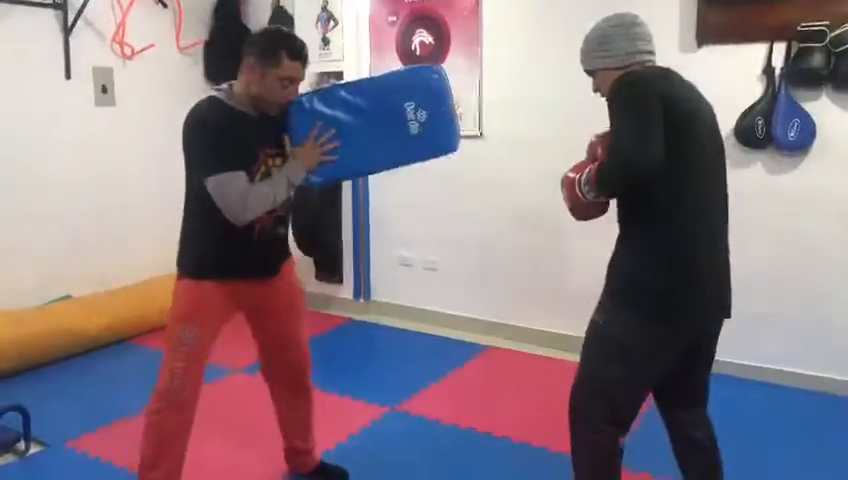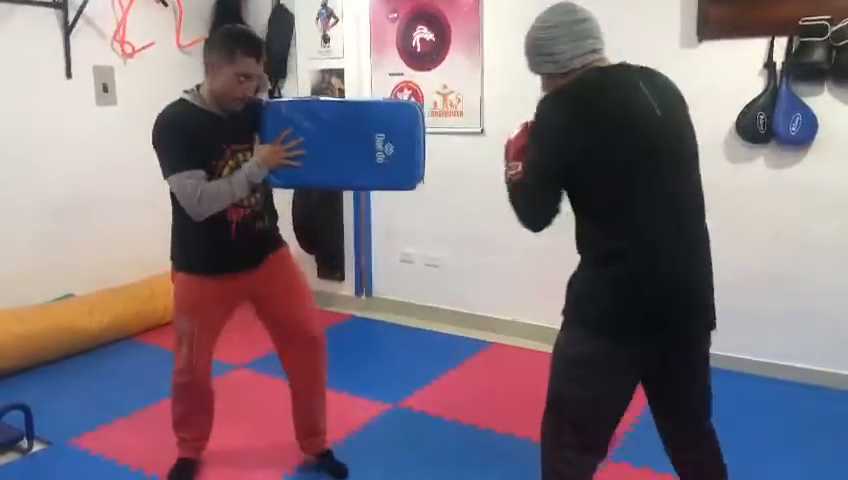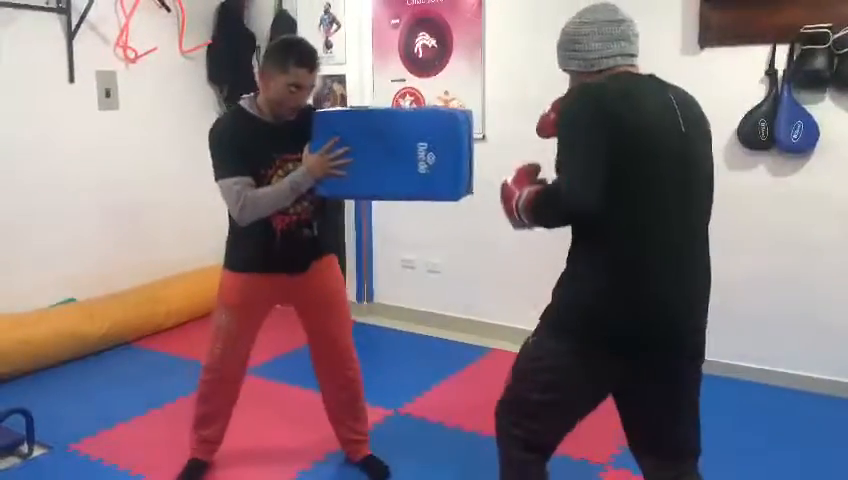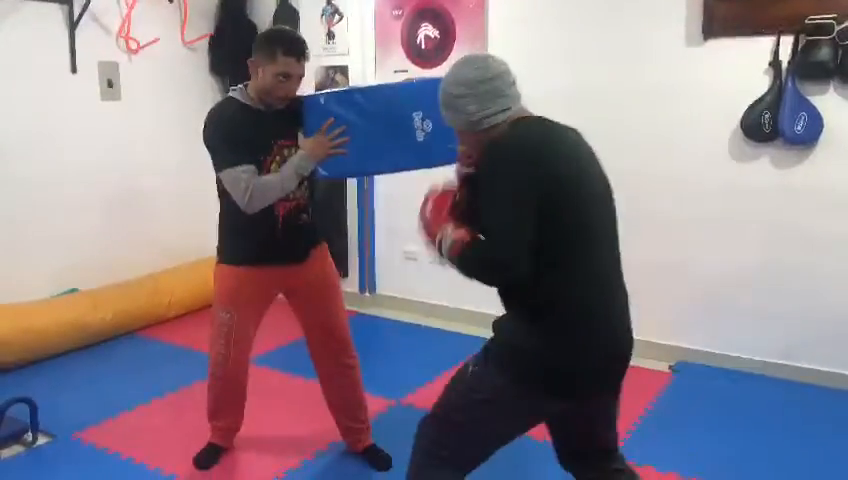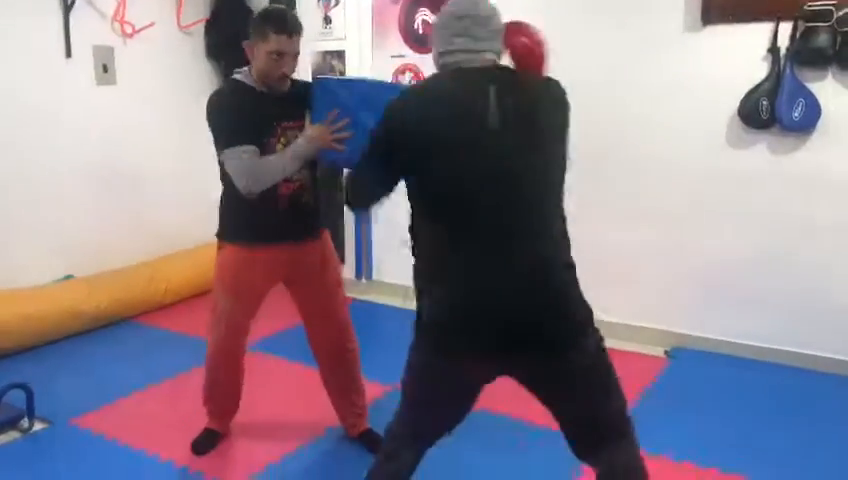
dt=0.5s
person 1, frame 1
left shoulder: (636, 90)
right shoulder: (687, 94)
left elbow: (637, 164)
left wrist: (589, 180)
left hip: (653, 282)
right hip: (705, 284)
left knee: (596, 408)
right knee: (686, 407)
person 1, frame 2
left shoulder: (562, 109)
right shoulder: (660, 87)
left elbow: (535, 213)
left wrist: (519, 165)
left hip: (614, 298)
right hip: (687, 290)
left knee: (571, 439)
right knee: (687, 419)
person 1, frame 3
left shoulder: (592, 104)
right shoulder: (685, 107)
left elbow: (577, 199)
left wrist: (522, 202)
left hip: (596, 314)
right hip: (676, 318)
left knee: (521, 432)
person 1, frame 4
left shoulder: (511, 155)
right shoulder: (563, 140)
left elbow: (505, 265)
left wrist: (449, 239)
right wrist: (476, 171)
left hip: (541, 350)
right hip: (603, 343)
person 1, frame 5
left shoulder: (411, 108)
right shoulder: (543, 96)
left elbow: (360, 194)
left wrist: (409, 147)
left hip: (453, 317)
right hip: (549, 310)
left knee: (407, 437)
person 2, frame 1
left shoulder: (279, 115)
right shoulder: (207, 121)
right elbow: (239, 206)
right wrist: (297, 166)
left hip: (272, 267)
right hip: (209, 275)
left knee: (293, 367)
right knee: (177, 388)
person 2, frame 2
left shoulder: (258, 113)
right shoulder: (176, 123)
left elbow: (291, 164)
right elbow: (198, 202)
right wrist: (259, 165)
left hip: (267, 254)
right hip: (204, 267)
left knee: (307, 342)
right knee: (191, 367)
left ankle: (316, 443)
person 2, frame 3
left shoulder: (316, 122)
right shoulder: (230, 130)
left elbow: (345, 176)
right elbow: (243, 208)
right wrist: (305, 175)
left hip: (313, 261)
right hip: (250, 268)
left knee: (340, 358)
right knee: (223, 363)
person 2, frame 4
left shoulder: (301, 111)
right shoulder: (225, 120)
left elbow: (331, 164)
right elbow: (250, 196)
right wrist: (307, 157)
left hip: (306, 252)
right hip: (245, 260)
left knee: (337, 347)
right knee: (227, 356)
left ankle: (358, 436)
right ankle: (221, 434)
person 2, frame 5
left shoulder: (308, 95)
right shoulder: (227, 102)
left elbow: (336, 149)
right elbow: (249, 179)
right wrist: (306, 145)
left hip: (307, 236)
right hip: (246, 243)
left knee: (336, 332)
right knee: (226, 339)
left ankle: (355, 421)
right ankle: (218, 419)
